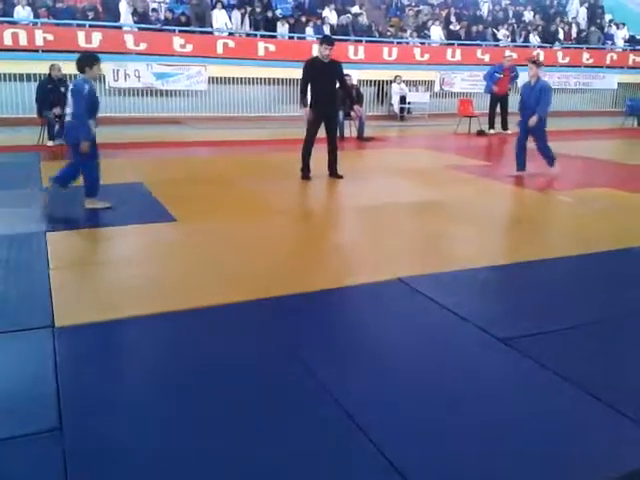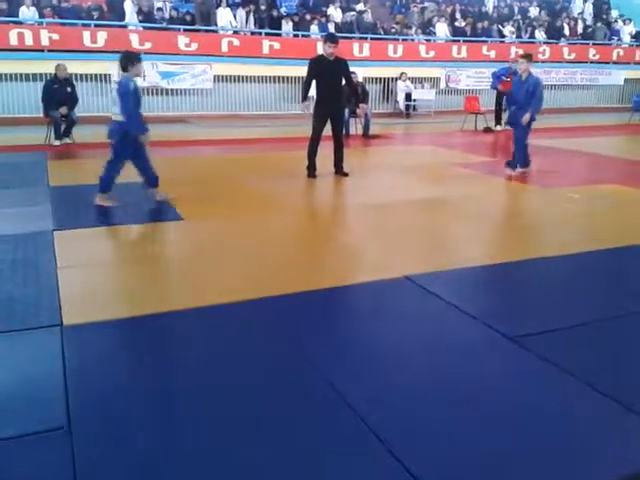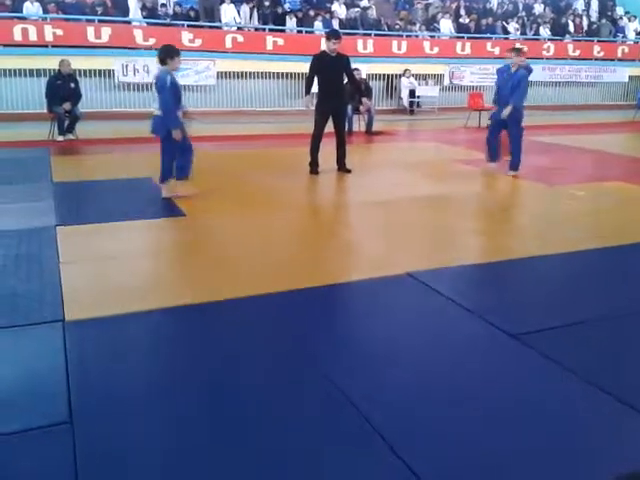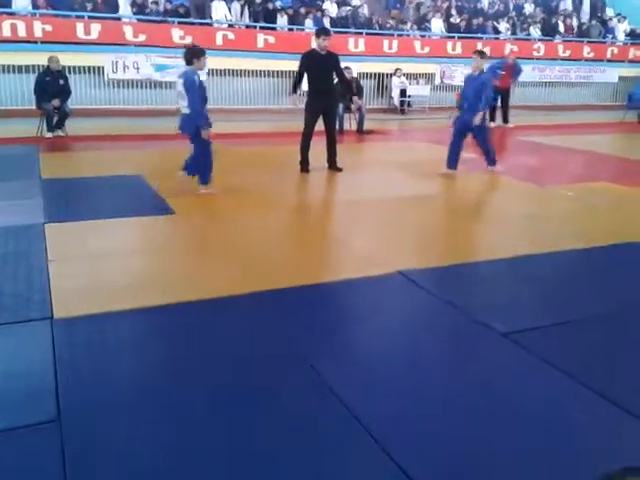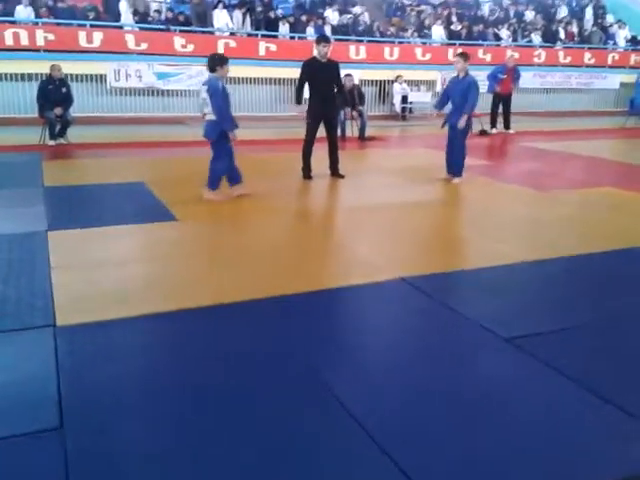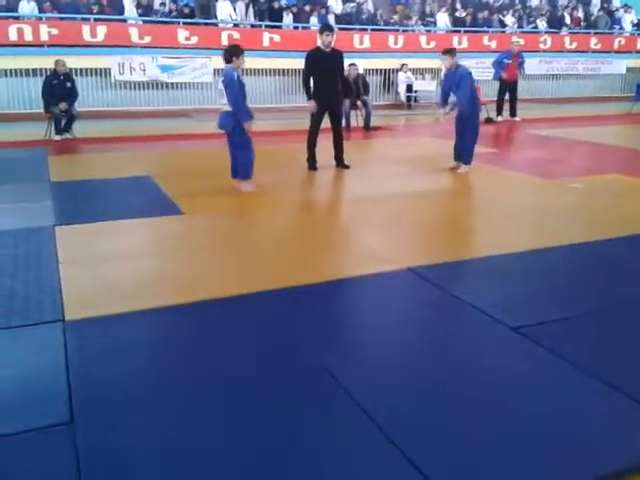
dt=0.3s
person 1, frame 1
left shoulder: (84, 85)
right shoulder: (83, 87)
right elbow: (80, 115)
left wrist: (89, 132)
right wrist: (84, 138)
left hip: (78, 130)
right hip: (81, 132)
left knee: (78, 165)
right knee: (90, 165)
left ankle: (56, 184)
right ankle: (91, 199)
person 1, frame 2
left shoulder: (125, 83)
right shoulder: (128, 84)
right elbow: (131, 112)
right wrist: (142, 132)
left hip: (126, 129)
right hip: (125, 130)
left knee: (142, 160)
right knee: (117, 162)
left ankle: (155, 191)
right ankle: (101, 196)
person 1, frame 3
left shoulder: (164, 76)
right shoulder: (166, 78)
right elbow: (167, 106)
left wrist: (179, 119)
right wrist: (175, 127)
left hip: (166, 122)
right hip: (168, 123)
left knee: (169, 155)
right knee: (185, 151)
left ankle: (166, 187)
right ankle: (180, 183)
person 1, frame 4
left shoulder: (183, 76)
right shoulder: (193, 78)
right elbow: (196, 105)
right wrist: (205, 126)
left hip: (188, 119)
right hip: (195, 121)
left knee: (201, 151)
right knee: (205, 152)
left ankle: (186, 172)
right ankle: (204, 185)
person 1, frame 5
left shoulder: (207, 84)
right shoulder: (216, 84)
right elbow: (222, 110)
right wrist: (230, 129)
left hip: (213, 126)
right hip: (218, 128)
left knee: (227, 157)
right knee: (221, 159)
left ankle: (236, 186)
right ankle: (210, 190)
person 1, frame 6
left shoulder: (226, 73)
right shoulder: (232, 75)
right elbow: (237, 101)
left wrist: (244, 117)
right wrist: (245, 119)
left hip: (229, 117)
right hip: (234, 119)
left knee: (237, 149)
right knee: (245, 149)
left ankle: (238, 179)
right ankle: (245, 181)
person 2, frame 1
left shoulder: (336, 65)
right shoulder: (310, 64)
left elbow: (344, 85)
right elbow: (303, 87)
left wrist: (354, 103)
right wrist: (305, 106)
left hip: (332, 108)
right hip: (316, 108)
left knee: (333, 140)
right knee: (309, 139)
left ankle: (333, 170)
right ankle: (305, 170)
person 2, frame 2
left shoulder: (342, 63)
right shoulder: (315, 62)
left elbow: (350, 83)
right elbow: (308, 81)
right wrist: (304, 99)
left hip: (338, 106)
right hip: (321, 106)
left knee: (338, 138)
right knee: (315, 137)
left ankle: (339, 167)
right ankle: (311, 168)
person 2, frame 3
left shoulder: (344, 59)
right shoulder: (318, 58)
left elbow: (352, 79)
right elbow: (310, 77)
left wrist: (362, 96)
right wrist: (307, 94)
left hip: (340, 102)
right hip: (323, 102)
left knee: (341, 134)
right knee: (317, 134)
left ankle: (341, 164)
right ankle: (313, 165)
person 2, frame 4
left shoulder: (333, 57)
right shoulder: (308, 56)
left elbow: (341, 77)
right elbow: (299, 76)
left wrist: (352, 94)
right wrist: (294, 92)
left hip: (330, 100)
right hip: (314, 100)
left knee: (331, 133)
right knee: (308, 132)
left ankle: (332, 163)
right ankle: (304, 163)
person 2, frame 5
left shoulder: (334, 65)
right shoulder: (308, 64)
left elbow: (339, 86)
right elbow: (301, 85)
right wrist: (299, 103)
left hip: (331, 108)
right hip: (315, 108)
left knee: (333, 140)
right knee: (309, 139)
left ankle: (334, 169)
right ankle: (306, 170)
person 2, frame 6
left shoulder: (338, 54)
right shoulder: (312, 54)
left elbow: (342, 76)
right elbow: (306, 78)
left wrist: (345, 95)
right wrist: (310, 98)
left hip: (335, 98)
right hip: (319, 98)
left knee: (338, 130)
right knee: (314, 130)
left ankle: (339, 160)
right ankle: (311, 161)
person 3, frame 1
left shoulder: (544, 85)
right shoulder: (525, 86)
left elbow: (545, 103)
left wrist: (536, 116)
right wrist: (522, 116)
left hip: (538, 120)
right hip: (525, 119)
left knee: (541, 144)
right knee: (520, 143)
left ankle: (552, 163)
right ankle: (520, 169)
person 3, frame 2
left shoulder: (535, 81)
right shoulder: (516, 80)
left elbow: (538, 100)
left wrist: (529, 113)
right wrist: (509, 110)
left hip: (526, 116)
right hip: (516, 114)
left knee: (519, 141)
right knee: (520, 141)
left ankle: (512, 167)
right ankle: (525, 165)
person 3, frame 3
left shoulder: (523, 75)
right shoulder: (505, 72)
left elbow: (520, 94)
left wrist: (510, 107)
right wrist: (496, 105)
left hip: (514, 112)
right hip: (501, 109)
left knee: (515, 140)
right knee: (491, 135)
left ankle: (514, 168)
right ankle: (493, 160)
person 3, frame 4
left shoulder: (486, 79)
right shoulder: (468, 78)
left elbow: (486, 98)
left wrist: (480, 114)
right wrist: (460, 109)
left hip: (477, 115)
right hip: (464, 114)
left knee: (483, 140)
right knee: (456, 140)
left ankle: (492, 164)
right ankle: (451, 166)
person 3, frame 5
left shoulder: (471, 81)
right shoulder: (453, 81)
left elbow: (472, 101)
right elbow: (445, 96)
left wrist: (464, 117)
right wrist: (436, 109)
left hip: (463, 118)
right hip: (453, 116)
left knee: (459, 146)
right knee: (450, 146)
left ankle: (457, 175)
right ankle: (451, 172)
person 3, frame 6
left shoulder: (463, 73)
right shoulder: (447, 74)
left elbow: (464, 94)
right elbow: (445, 93)
left wrist: (453, 109)
right wrist: (443, 108)
left hip: (471, 108)
right hip: (461, 106)
left knee: (470, 136)
right knee: (460, 135)
left ankle: (466, 163)
right ankle: (458, 160)
